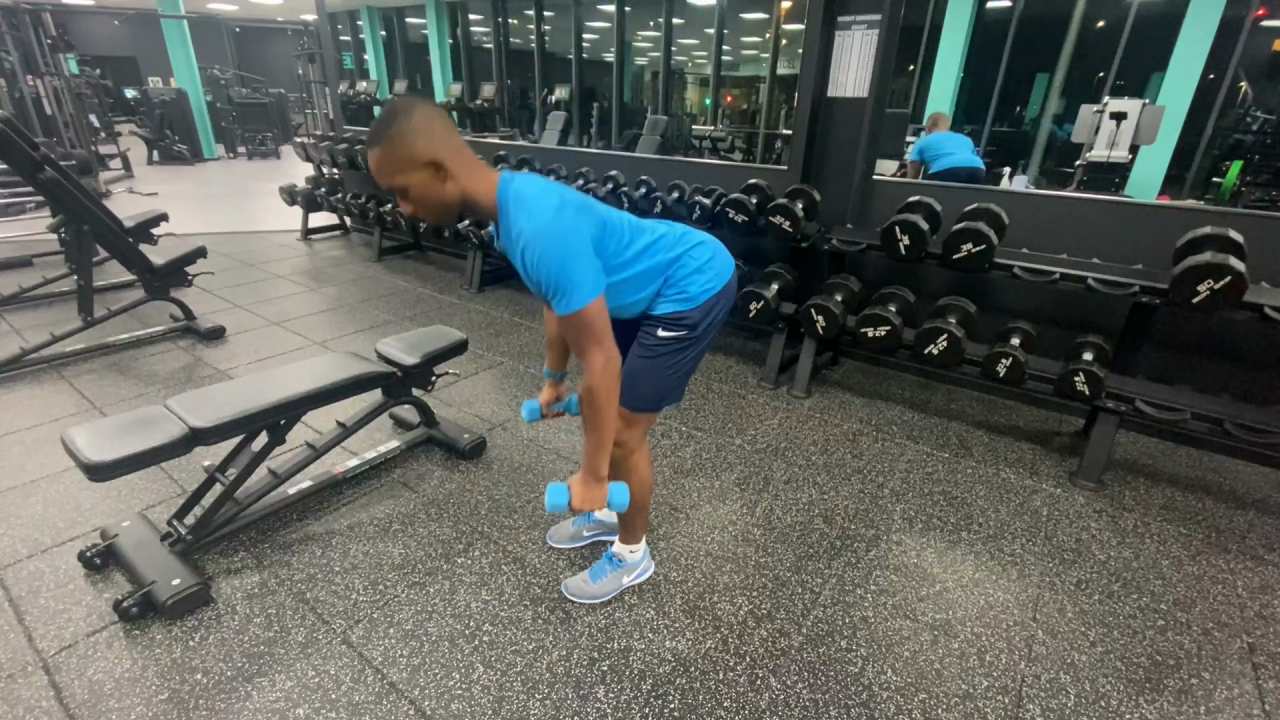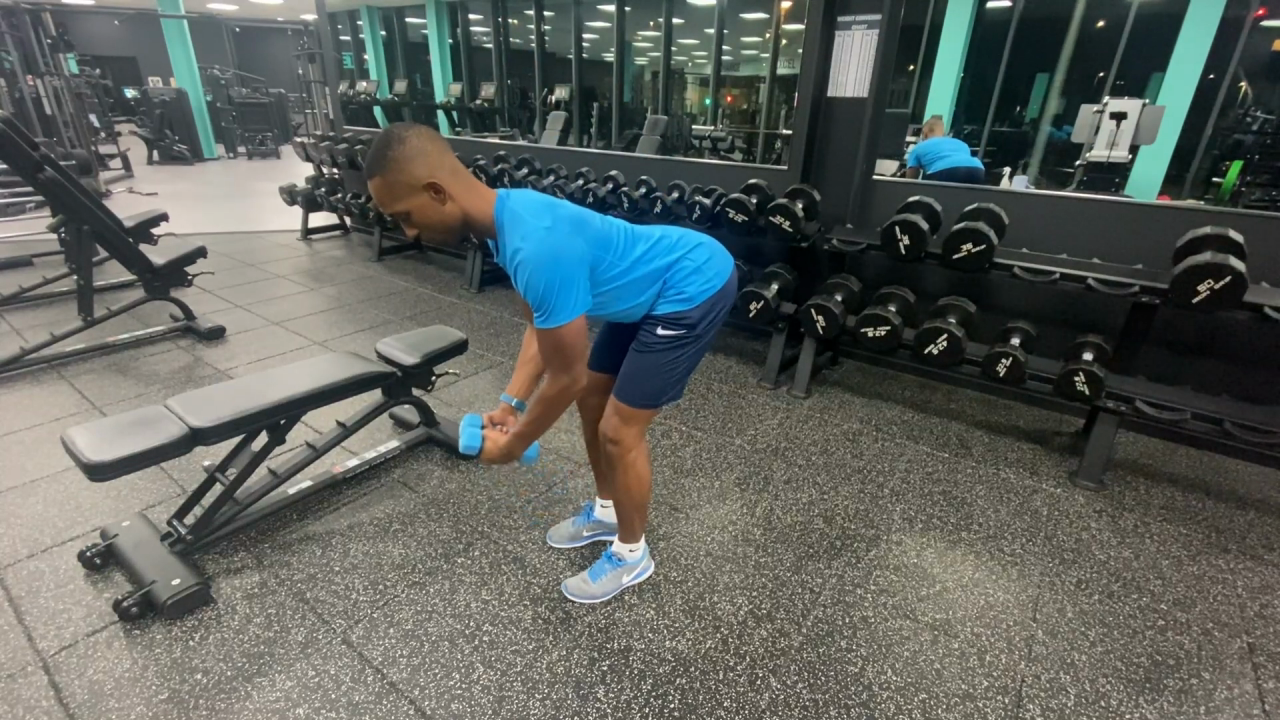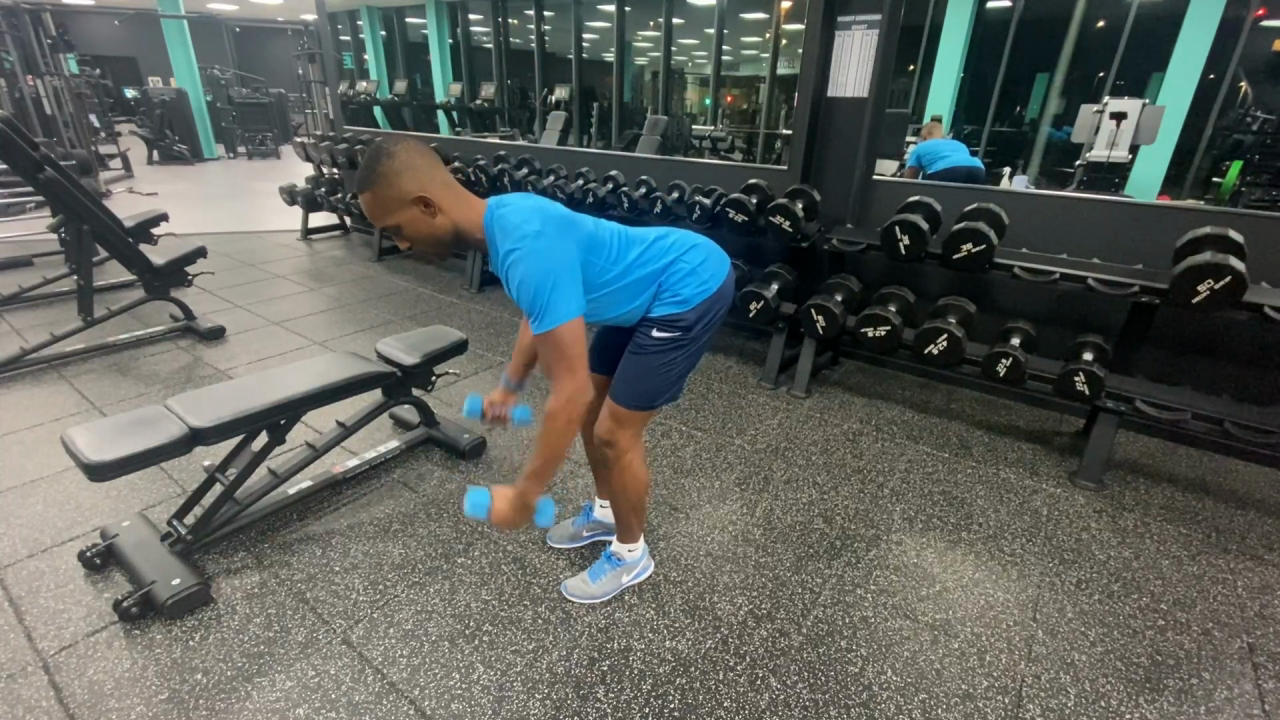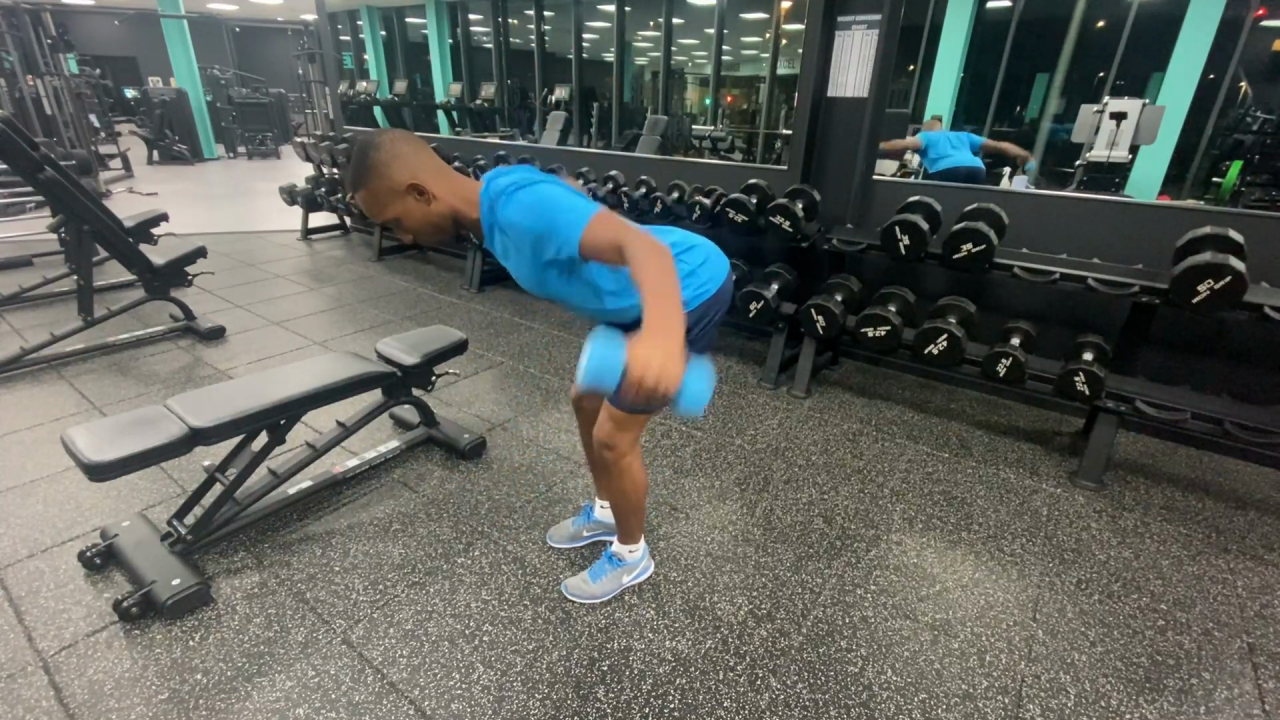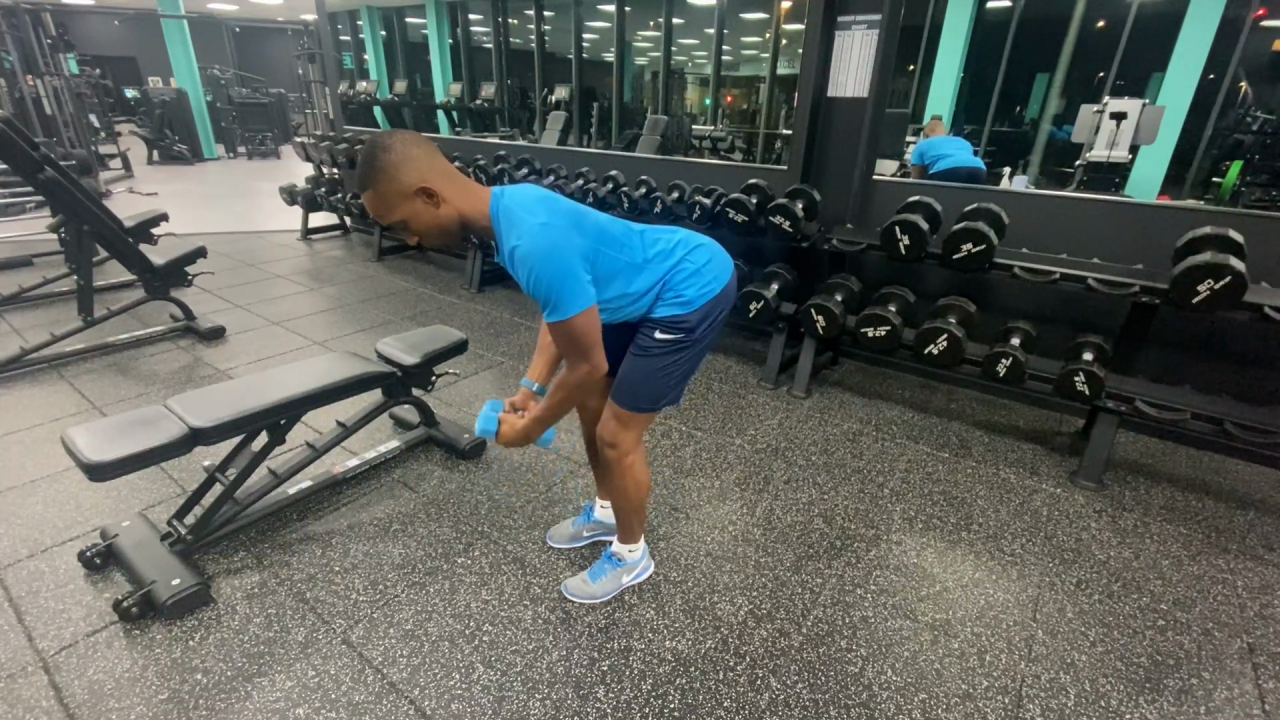
dt=1s
person 1, frame 1
left shoulder: (541, 230)
right shoulder: (510, 201)
left elbow: (602, 360)
right elbow: (559, 301)
left wrist: (593, 473)
right wrist: (553, 379)
left hip: (691, 288)
right hip: (657, 284)
left knee: (621, 431)
right knee: (595, 404)
left ankle: (631, 555)
right ankle: (606, 513)
person 1, frame 2
left shoulder: (538, 247)
right shoulder: (508, 215)
left elbow: (566, 378)
right elbow: (543, 327)
left wrist: (513, 445)
right wrist: (511, 404)
left hip: (692, 288)
right hip: (653, 286)
left knee: (619, 429)
right knee: (593, 399)
left ankle: (631, 554)
right ankle: (606, 511)
person 1, frame 3
left shoulder: (527, 248)
right shoulder: (502, 217)
left elbow: (571, 389)
right elbow: (541, 314)
left wrist: (524, 495)
right wrist: (508, 387)
left hip: (689, 289)
right hip: (652, 286)
left knee: (615, 431)
right knee: (593, 405)
left ankle: (630, 553)
right ankle: (606, 511)
person 1, frame 4
left shoulder: (517, 205)
right shoulder: (494, 196)
left elbow: (642, 247)
right elbow: (569, 191)
left wrist: (663, 344)
left hip: (694, 291)
right hip: (663, 293)
left knee: (613, 435)
right knee: (587, 401)
left ankle: (631, 553)
right ankle: (606, 511)
person 1, frame 5
left shoulder: (534, 242)
right shoulder: (510, 207)
left elbow: (588, 364)
right elbow: (562, 307)
left wrist: (529, 430)
right wrist: (531, 388)
left hip: (691, 290)
right hip: (654, 284)
left knee: (617, 434)
right knee: (590, 403)
left ankle: (631, 554)
right ankle: (606, 512)
